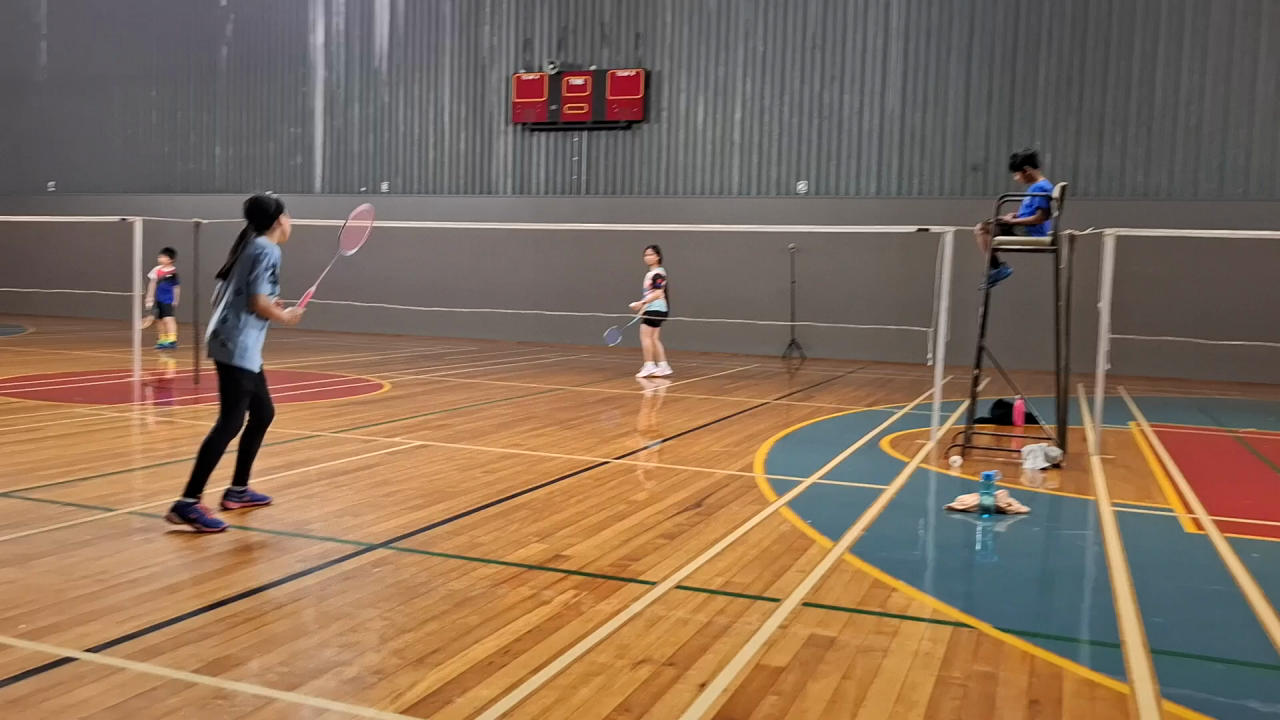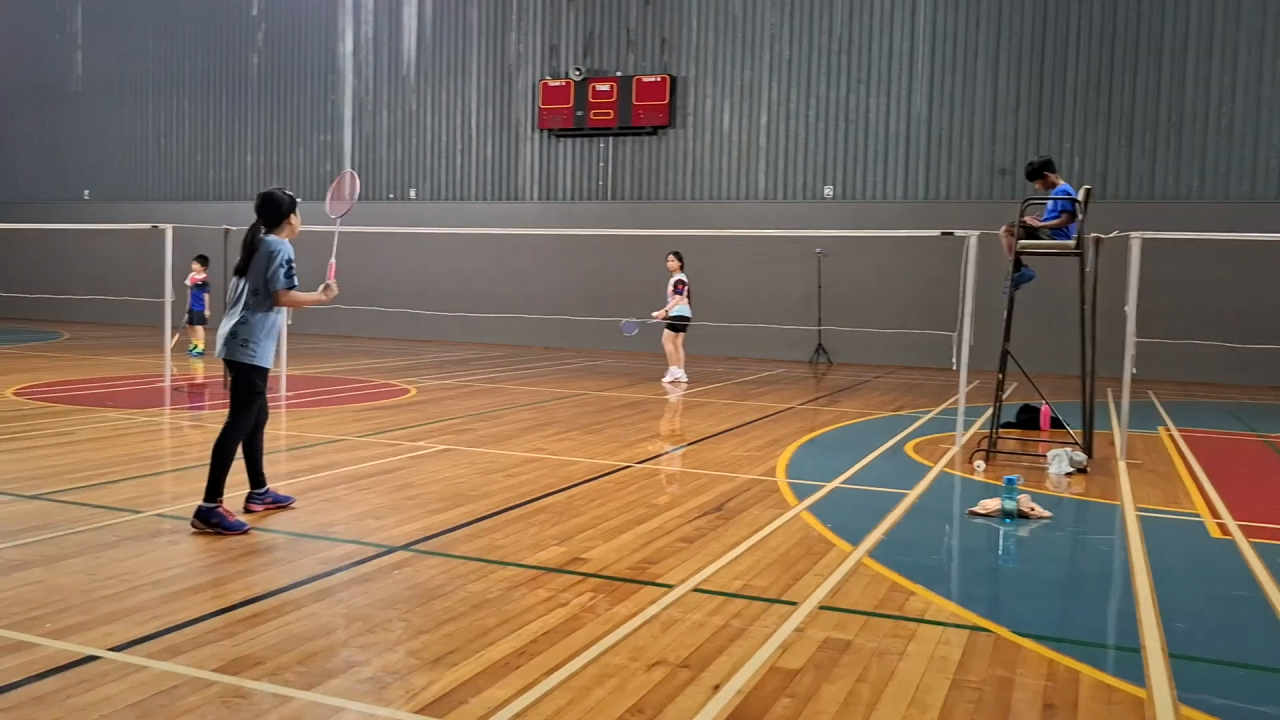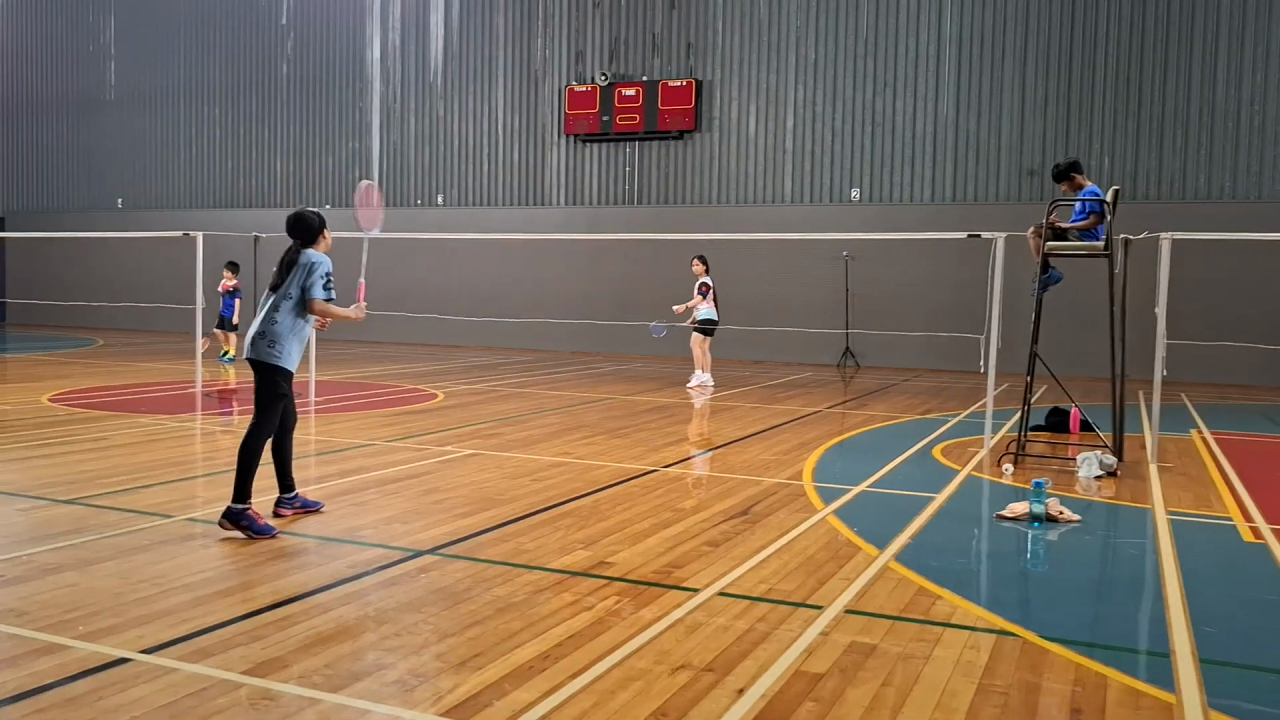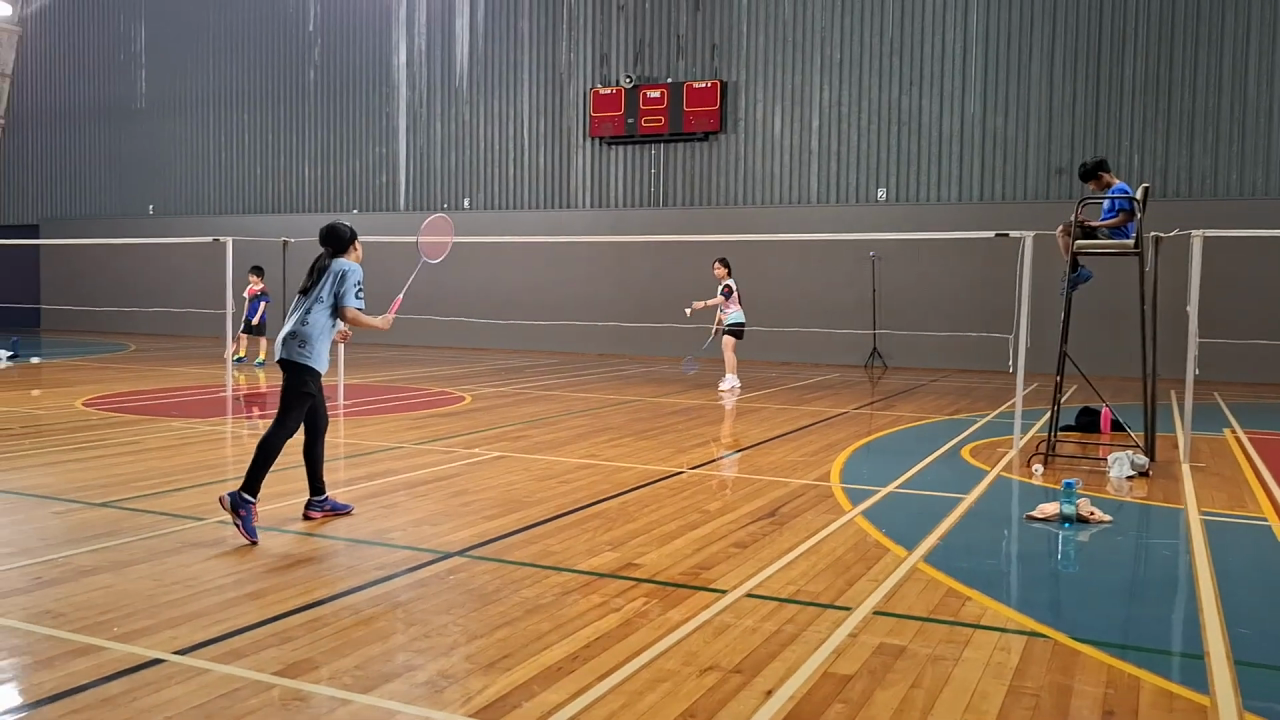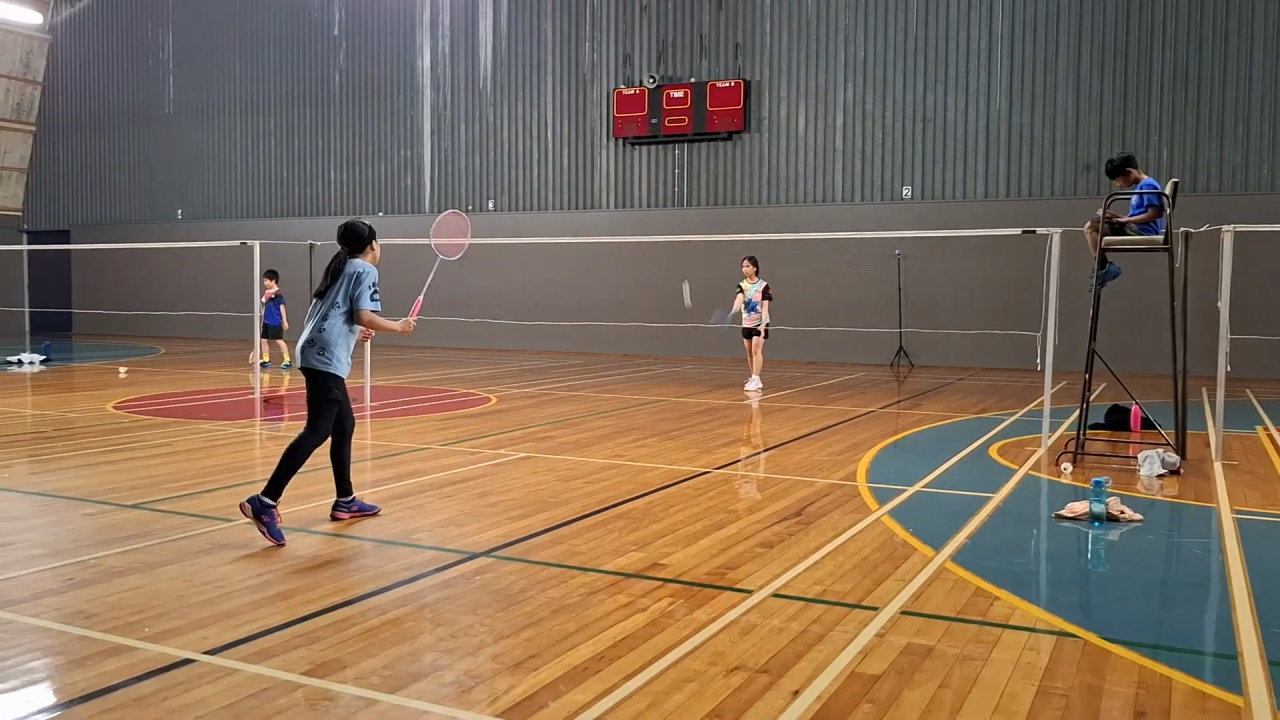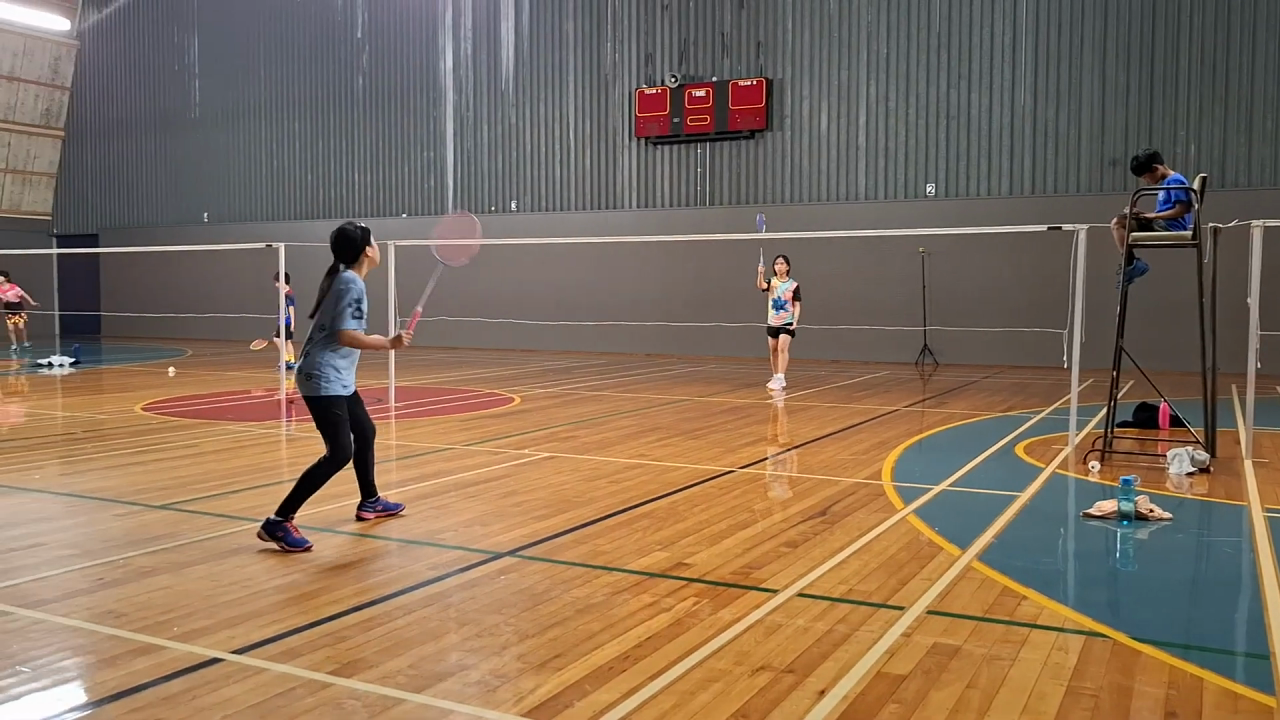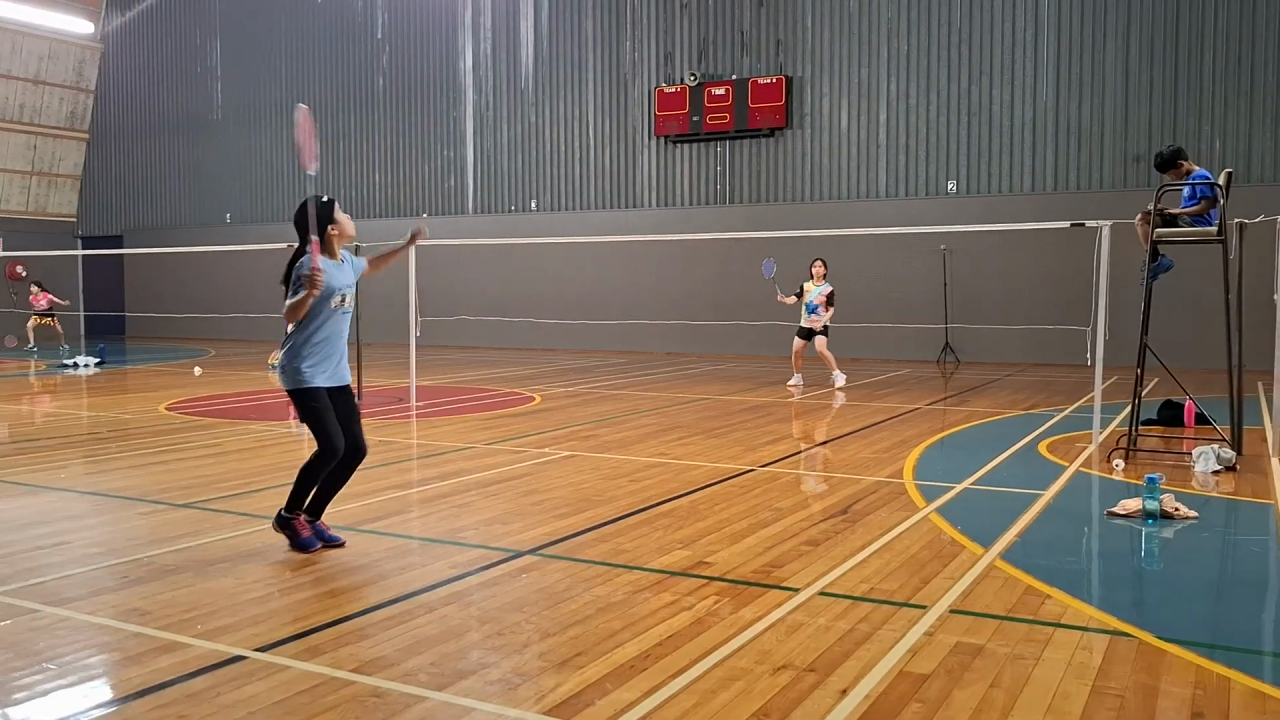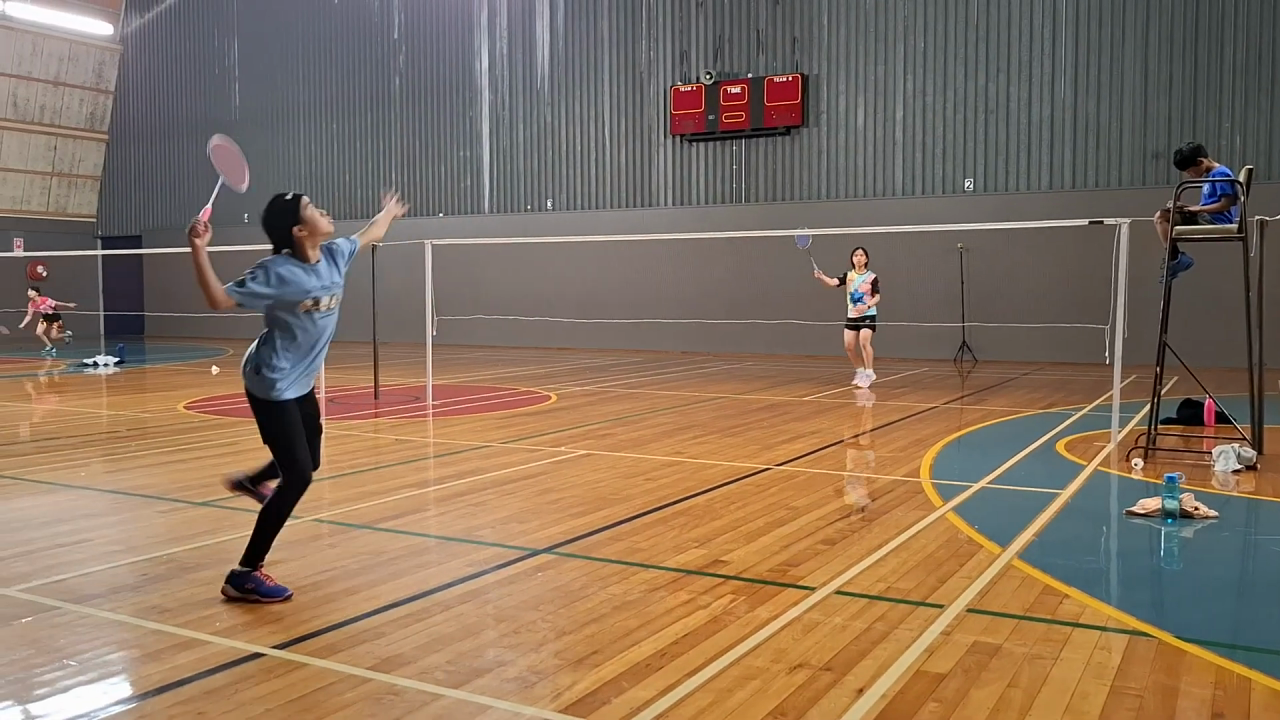
dt=0.3s
person 1, frame 1
left shoulder: (249, 247)
right shoulder: (268, 250)
left elbow: (242, 297)
right elbow: (260, 303)
left wrist: (273, 307)
right wrist: (286, 316)
left hip: (237, 346)
right hip: (237, 348)
left knee: (263, 413)
right knee: (230, 423)
left ankle: (238, 489)
right ankle: (188, 502)
person 1, frame 2
left shoulder: (256, 245)
right shoulder: (279, 247)
right elbow: (282, 298)
right wrist: (321, 296)
left hip: (237, 341)
right hip: (251, 346)
left knee: (256, 418)
right knee: (240, 423)
left ankle: (259, 492)
right ankle: (210, 508)
person 1, frame 3
left shoulder: (292, 260)
right shoulder: (319, 260)
right elbow: (317, 305)
left wrist: (308, 322)
right wrist: (351, 313)
left hip: (265, 346)
right hip: (275, 350)
left knee: (285, 422)
right knee: (264, 425)
left ankle: (288, 497)
right ankle: (239, 508)
person 1, frame 4
left shoulder: (323, 268)
right shoulder: (350, 268)
right elbow: (348, 314)
left wrist: (332, 333)
right wrist: (379, 322)
left hip: (297, 349)
right hip: (305, 352)
left knee: (317, 424)
right knee: (286, 424)
left ankle: (318, 500)
right ankle: (244, 498)
person 1, frame 5
left shoulder: (341, 269)
right shoulder: (365, 270)
right elbow: (364, 317)
left wrist: (355, 334)
right wrist: (398, 326)
left hip: (320, 354)
right hip: (327, 357)
left knee: (344, 425)
right knee: (317, 431)
left ankle: (345, 501)
right ankle: (264, 502)
person 1, frame 6
left shoulder: (342, 280)
right shoulder: (352, 285)
right elbow: (345, 337)
left wrist: (379, 341)
right wrist: (389, 343)
left hip: (337, 379)
right hip: (324, 379)
left knee: (364, 433)
right knee: (340, 453)
left ankle: (370, 501)
right ankle: (278, 522)
person 1, frame 7
left shoulder: (344, 261)
right shoulder: (309, 266)
left elbow: (368, 267)
right elbow: (290, 314)
left wrist: (405, 246)
right wrist: (309, 293)
left hip: (335, 373)
right hip: (305, 374)
left knee: (355, 450)
right knee: (332, 448)
left ankle: (310, 521)
right ankle: (290, 514)
person 1, frame 8
left shoulder: (335, 254)
right shoulder: (274, 271)
left elbow: (369, 233)
right elbow: (219, 300)
left wrist: (390, 210)
right wrist: (199, 250)
left hip: (301, 382)
right hip: (273, 385)
left knee: (306, 462)
right knee: (298, 474)
left ankle: (252, 482)
right ankle: (246, 573)
